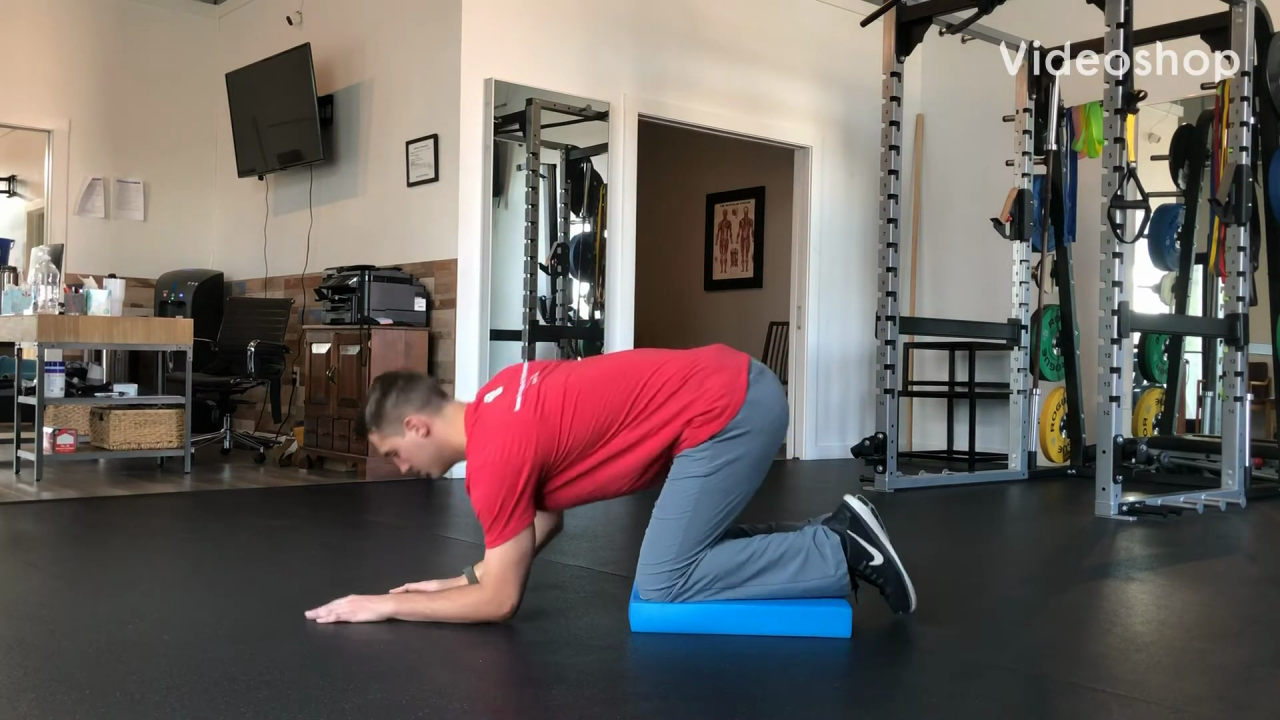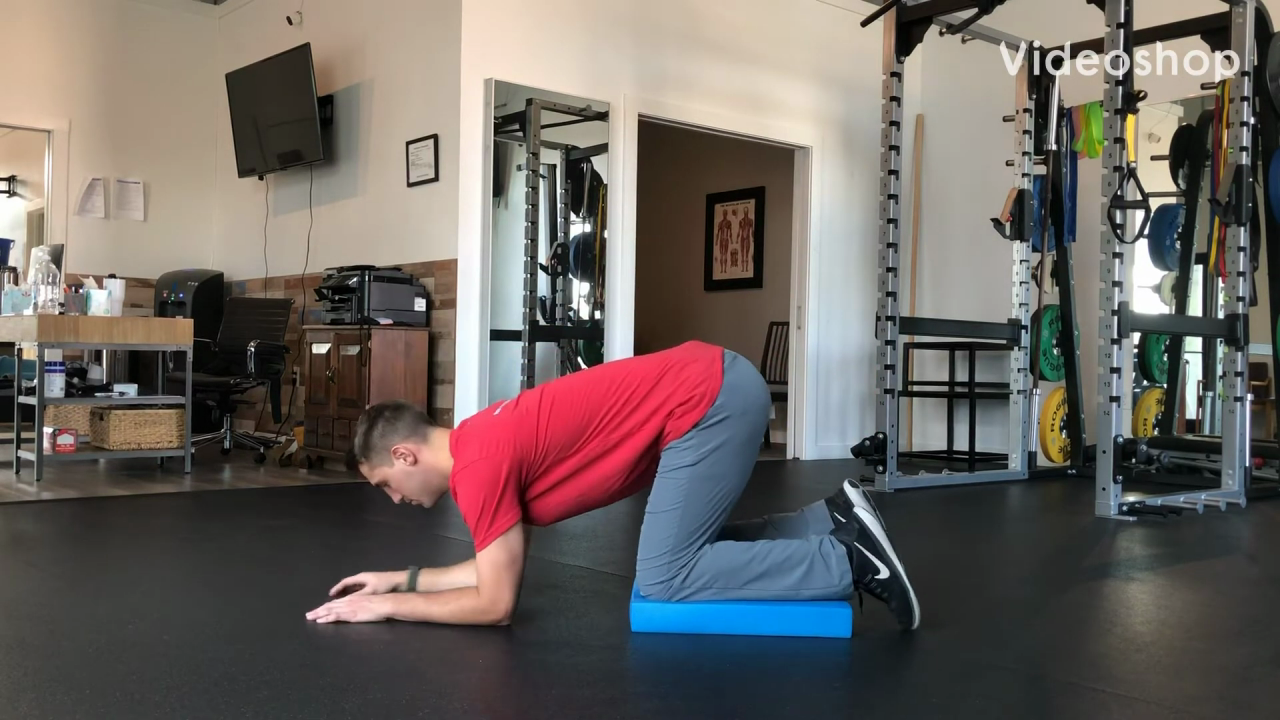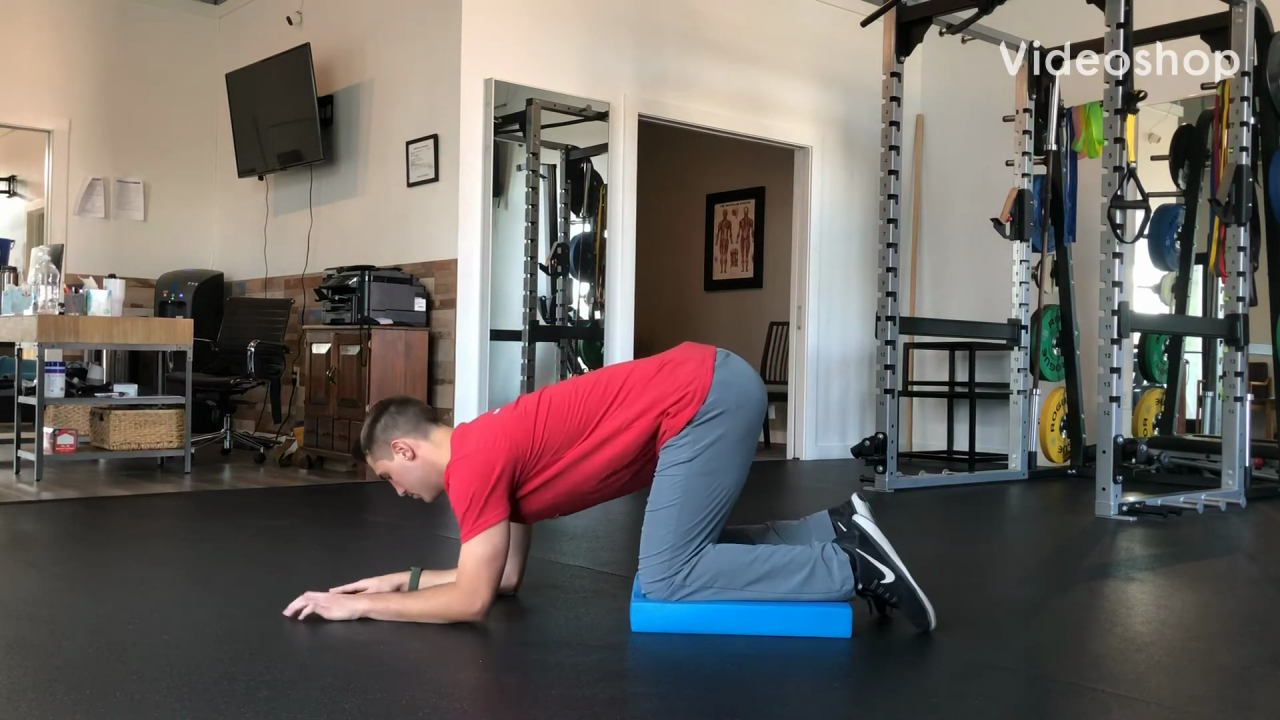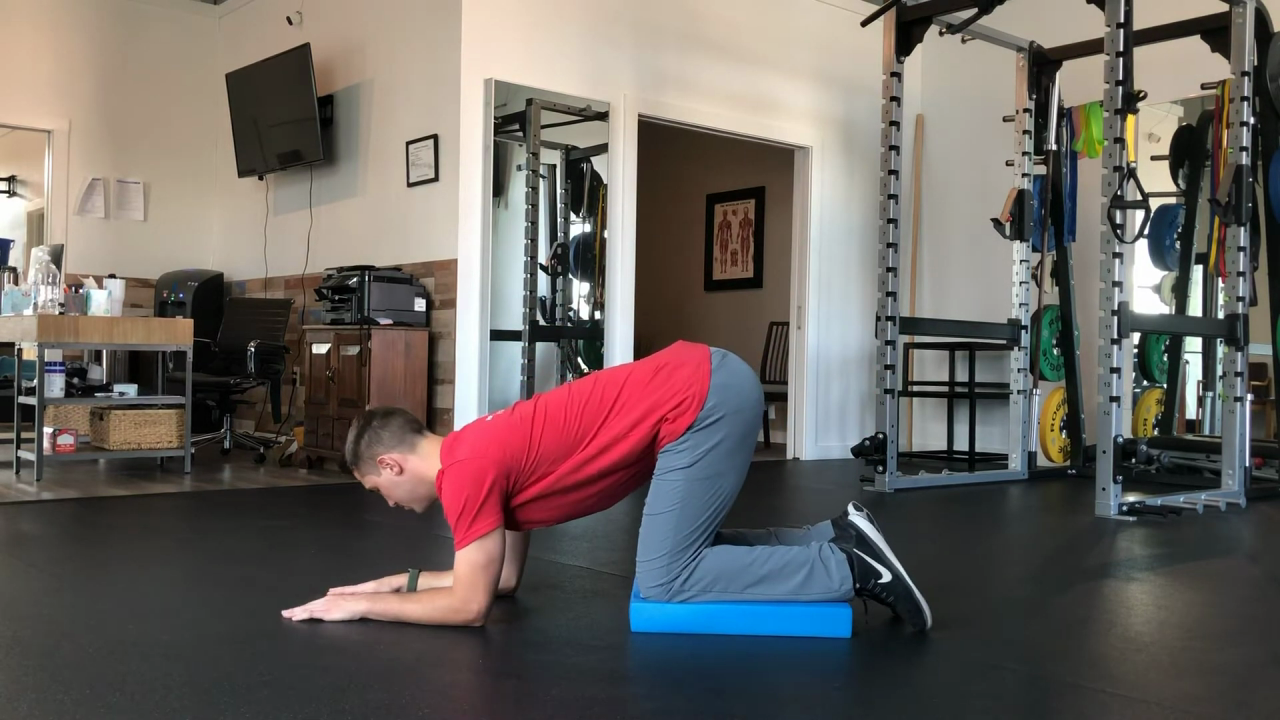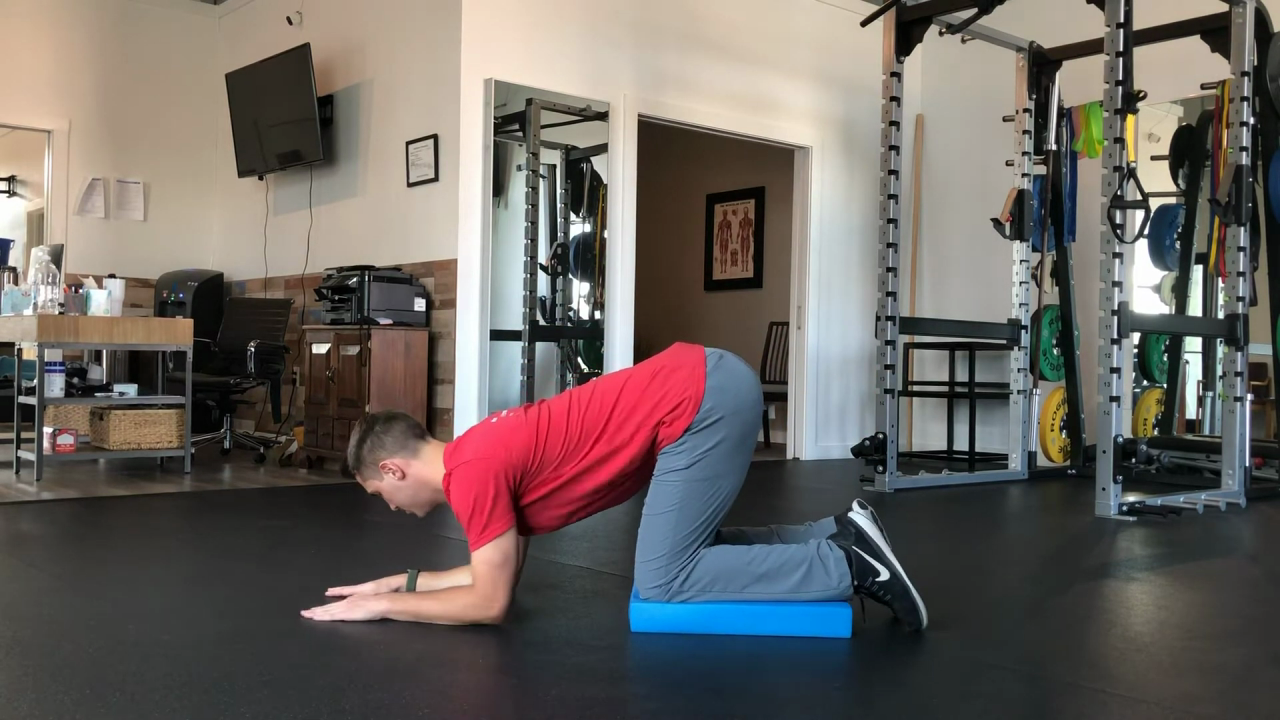
dt=0.5s
person 1, frame 1
left shoulder: (495, 456)
right shoulder: (494, 404)
left elbow: (500, 601)
right elbow: (546, 515)
left wrist: (387, 605)
right wrist: (462, 580)
left hip: (729, 411)
right hip: (738, 385)
left knee: (664, 585)
right knee: (682, 551)
left ankle: (843, 553)
right ankle: (834, 533)
person 1, frame 2
left shoulder: (478, 464)
right shoulder: (488, 442)
left elbow: (496, 603)
right elbow: (498, 567)
left wrist: (386, 606)
right wrist: (405, 578)
left hip: (710, 400)
right hip: (721, 384)
left knee: (664, 580)
right knee: (685, 551)
left ankle: (847, 560)
right ankle: (835, 522)
person 1, frame 3
left shoulder: (473, 463)
right shoulder: (497, 452)
left elbow: (472, 599)
right elbow: (504, 574)
left wrist: (364, 605)
right wrist: (402, 579)
left hip: (707, 396)
right hip: (718, 385)
left knee: (667, 579)
right knee: (686, 550)
left ankle: (851, 566)
right ankle: (838, 530)
person 1, frame 4
left shoulder: (466, 472)
right shoulder: (486, 456)
left elbow: (470, 604)
right elbow: (502, 575)
left wrist: (361, 605)
right wrist: (400, 581)
left hip: (705, 398)
right hip: (713, 383)
left knee: (664, 583)
right knee: (684, 553)
left ankle: (849, 567)
right ankle: (838, 538)
person 1, frame 5
left shoulder: (471, 473)
right shoulder: (487, 456)
left elbow: (489, 602)
right elbow: (495, 572)
left wrist: (381, 605)
right wrist: (399, 581)
left hip: (705, 399)
right hip: (713, 382)
left knee: (663, 581)
right knee: (685, 551)
left ankle: (846, 566)
right ankle: (839, 535)
